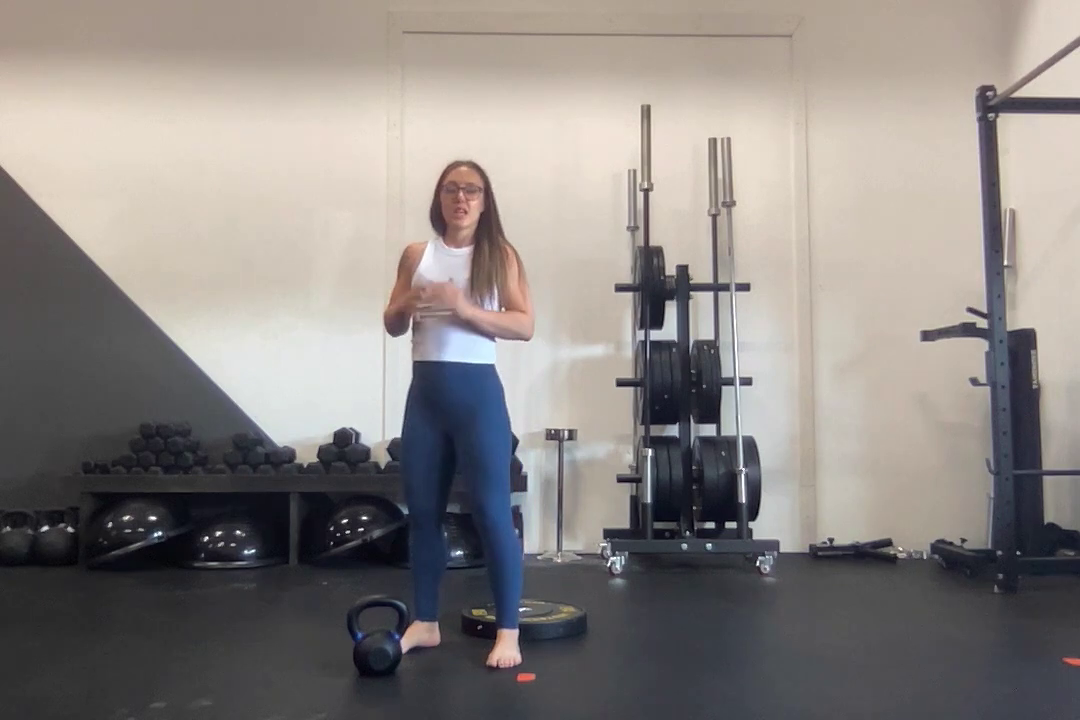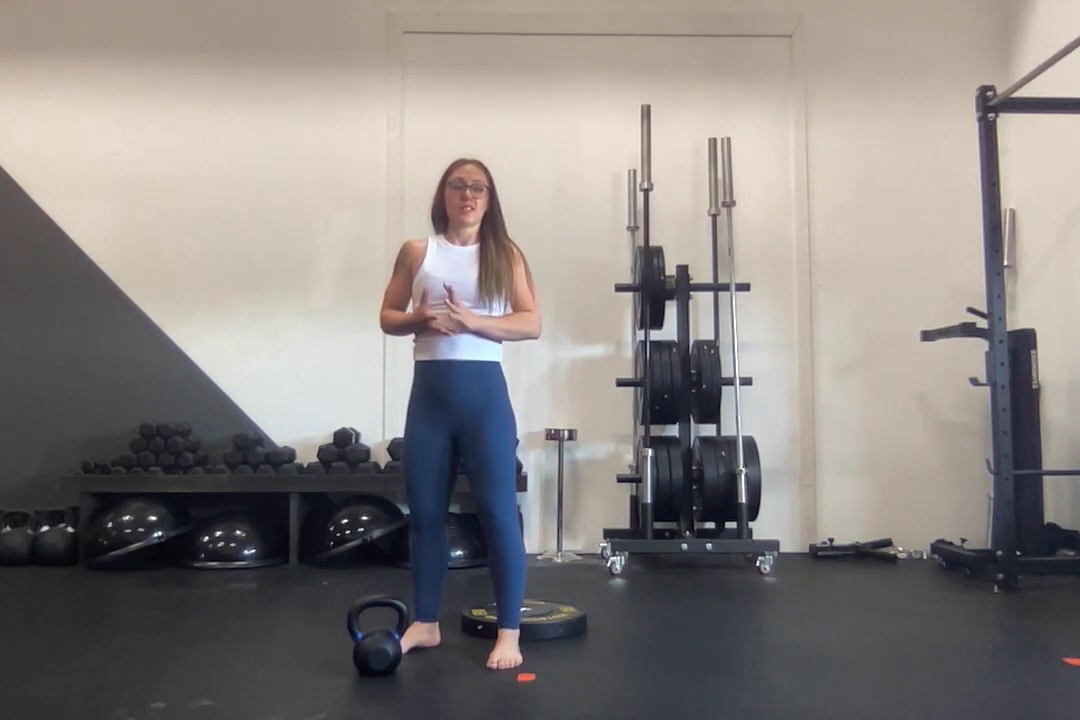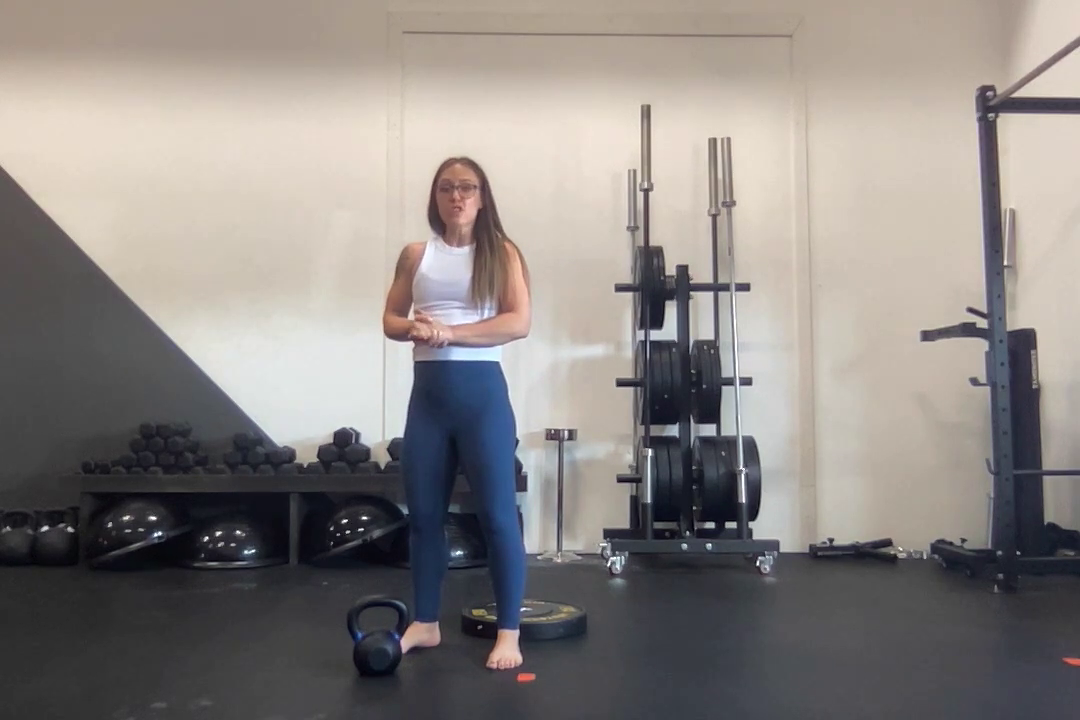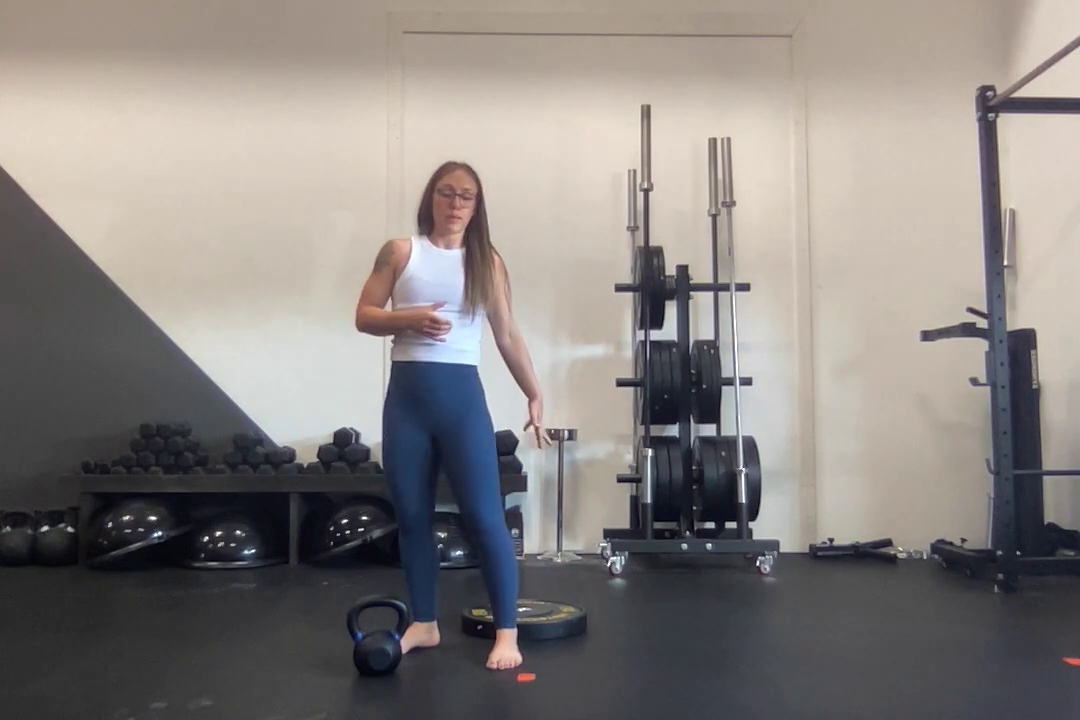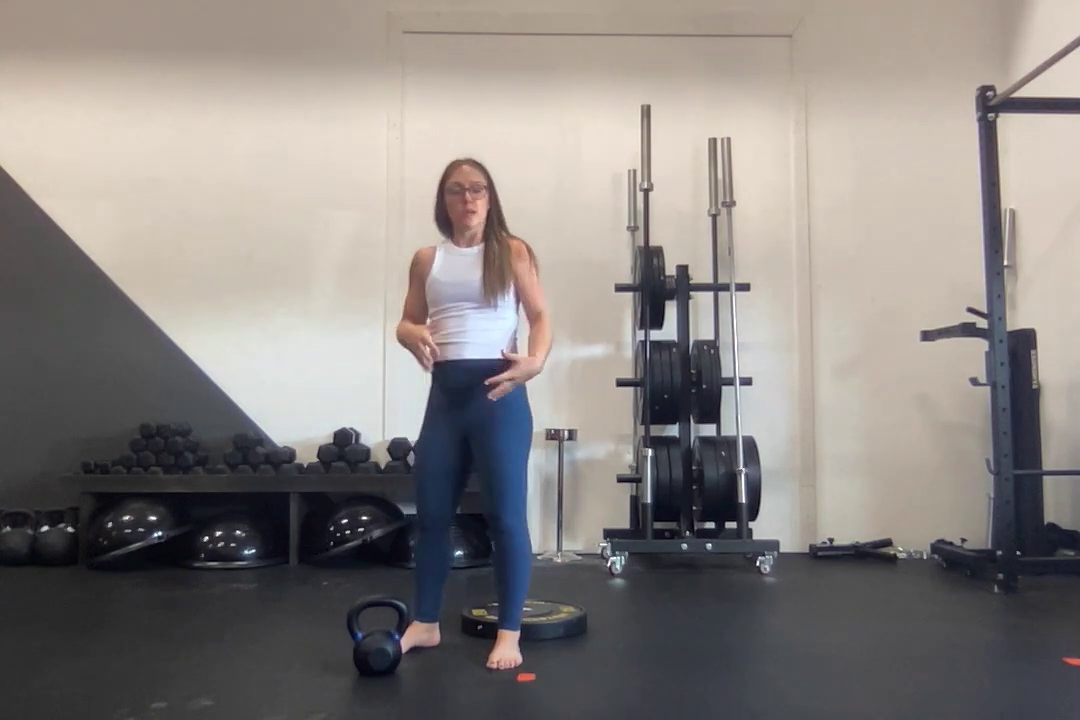
dt=1s
person 1, frame 1
left shoulder: (501, 255)
right shoulder: (416, 255)
left elbow: (524, 326)
right elbow: (392, 327)
left wrist: (465, 310)
right wrist: (404, 303)
left hip: (476, 391)
right hip: (424, 392)
left knee: (491, 511)
right knee: (422, 511)
left ankle: (508, 631)
right ankle: (425, 622)
person 1, frame 2
left shoulder: (505, 254)
right shoulder: (416, 252)
left elbow: (531, 323)
right elbow: (387, 317)
left wrist: (471, 321)
right wrist: (420, 319)
left hip: (483, 390)
right hip: (429, 390)
left knee: (497, 512)
right knee: (424, 511)
left ankle: (509, 632)
right ankle: (425, 623)
person 1, frame 3
left shoulder: (502, 253)
right shoulder: (415, 255)
left elbow: (519, 322)
right elbow: (391, 319)
left wrist: (448, 332)
right wrist: (415, 328)
left hip: (481, 391)
right hip: (427, 392)
left knee: (497, 513)
right knee: (423, 513)
left ankle: (508, 632)
right ankle: (425, 623)
person 1, frame 4
left shoulder: (487, 261)
right shoulder: (399, 252)
left elbow: (507, 334)
right elbow: (364, 316)
left wrist: (535, 396)
right wrist: (406, 319)
left hip: (461, 394)
right hip: (406, 393)
left knee: (484, 516)
right knee: (411, 515)
left ankle: (506, 632)
right ankle: (423, 623)
person 1, frame 5
left shoulder: (513, 252)
right shoulder: (426, 259)
left elbow: (541, 318)
right elbow: (408, 321)
left wrist: (534, 361)
right wrist: (414, 337)
left hip: (500, 393)
right hip: (445, 393)
left knee: (506, 515)
right knee: (431, 513)
left ankle: (509, 633)
right ankle: (425, 623)
